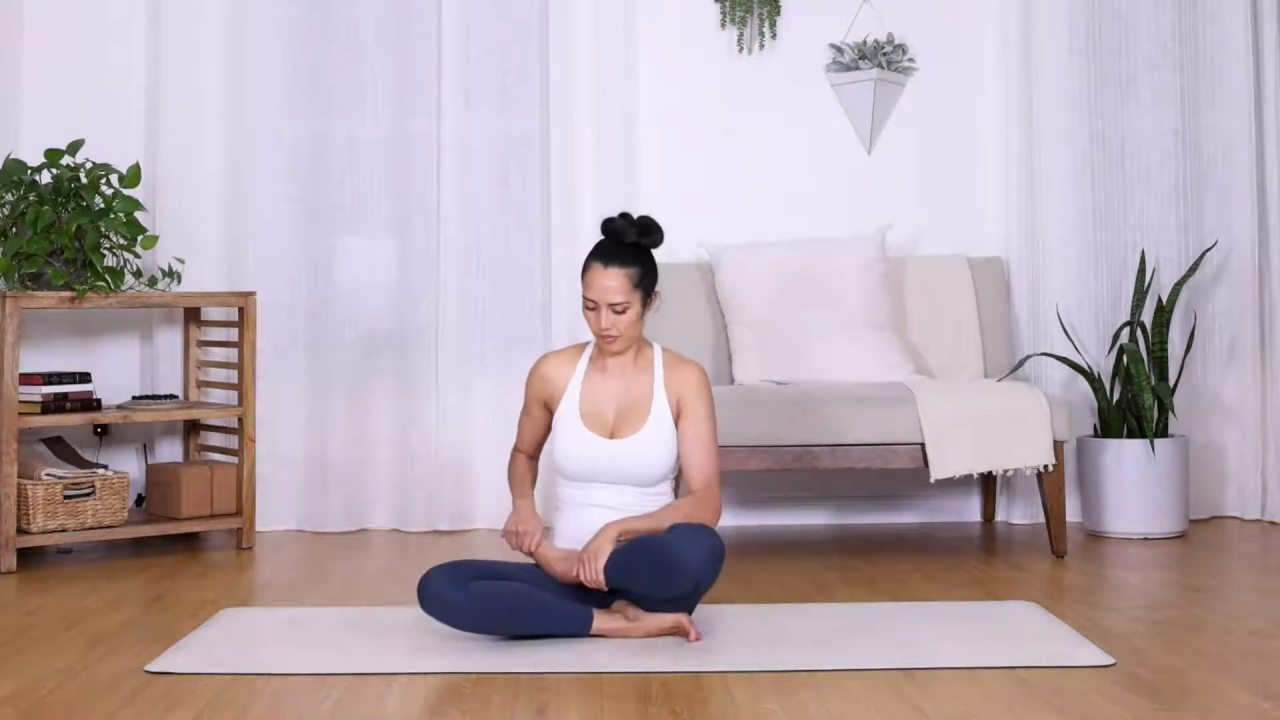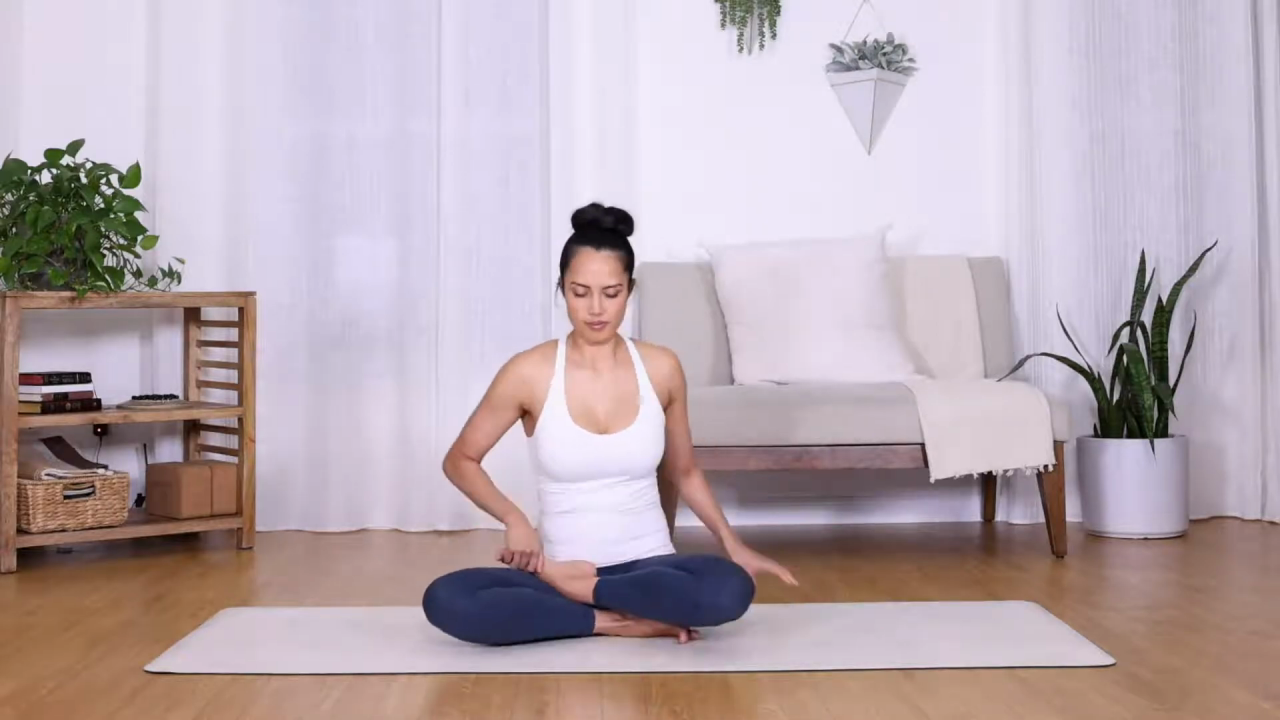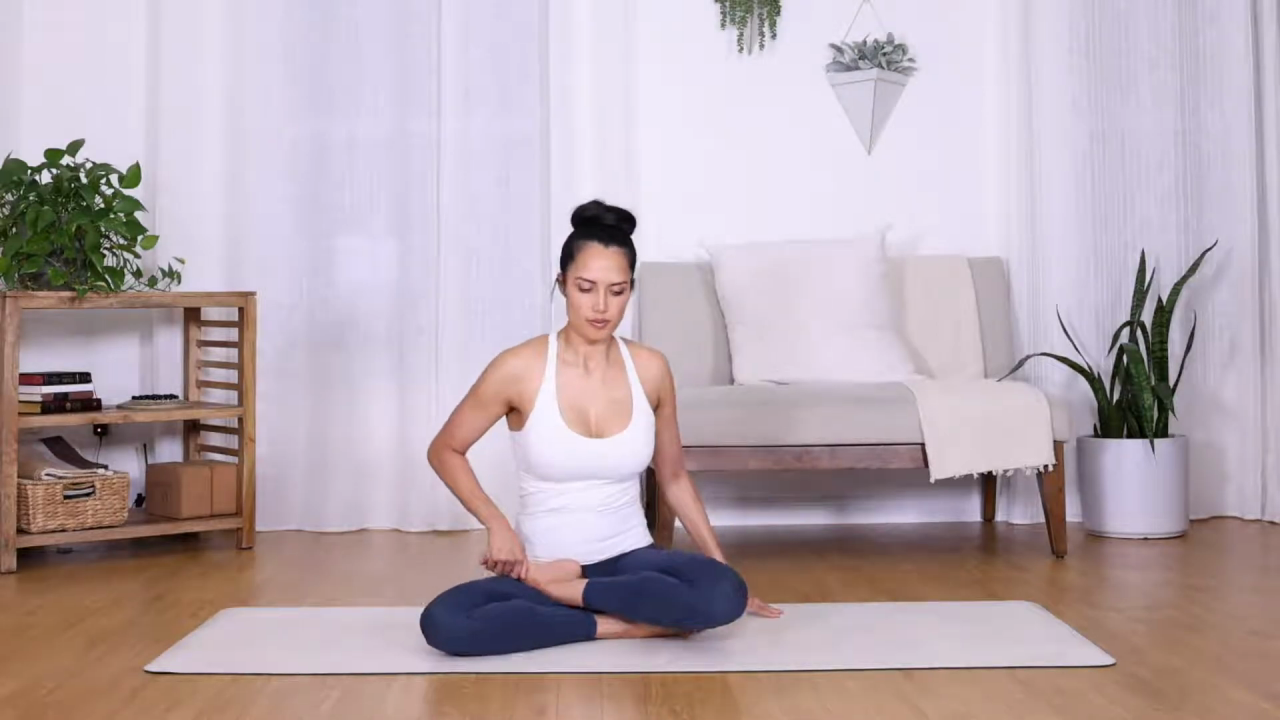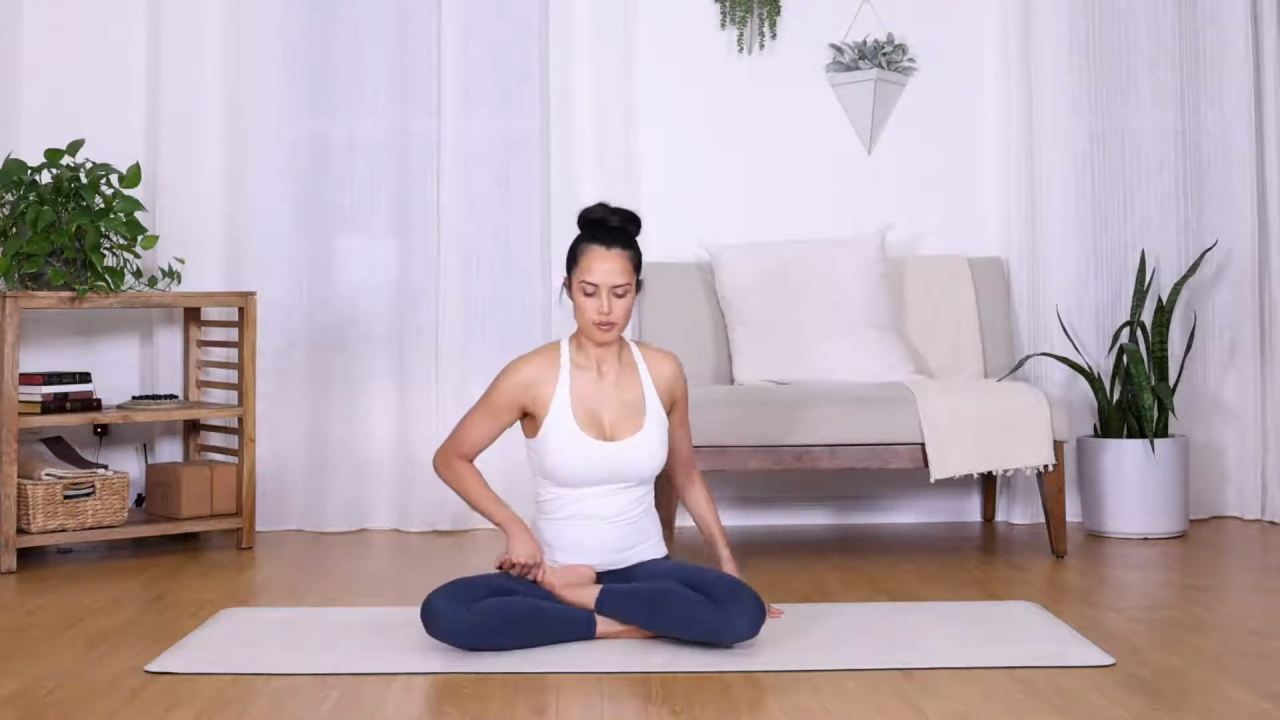
dt=0.4s
person 1, frame 1
left shoulder: (684, 379)
right shoulder: (553, 372)
left elbow: (705, 504)
right elbow: (523, 454)
left wrist: (617, 530)
right wrist: (523, 504)
left hip: (650, 578)
right hip: (566, 572)
left knee: (697, 548)
right knee: (438, 589)
left ankle: (567, 559)
right ankle: (616, 623)
person 1, frame 2
left shoulder: (661, 368)
right shoulder: (529, 372)
left elbow: (684, 471)
right elbow: (460, 460)
left wrist: (732, 543)
right wrist: (513, 519)
left hip: (649, 565)
right hip: (561, 567)
left knee: (731, 590)
right knee: (445, 600)
left ankle: (577, 588)
right ankle: (614, 621)
person 1, frame 3
left shoulder: (650, 368)
right shoulder: (519, 369)
left elbow: (673, 476)
right elbow: (444, 451)
left wrist: (722, 566)
right wrist: (497, 525)
left hip: (630, 558)
right hip: (544, 566)
left knee: (722, 595)
right knee: (443, 624)
left ankle: (565, 592)
right ankle: (619, 622)
person 1, frame 4
left shoulder: (663, 371)
right shoulder: (533, 375)
left elbow: (685, 475)
right elbow: (450, 459)
left wrist: (727, 561)
right wrist: (515, 528)
left hip: (642, 567)
right hip: (555, 570)
left knee: (744, 615)
right knee: (442, 612)
left ankle: (575, 595)
right ankle: (618, 623)
